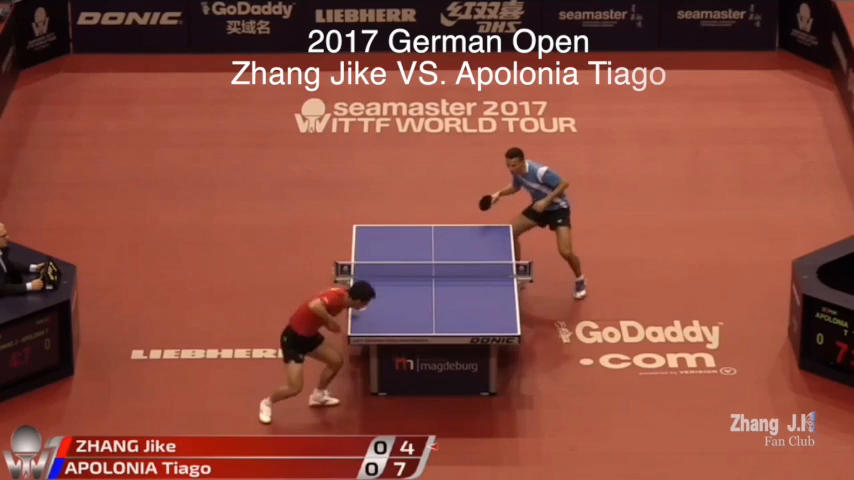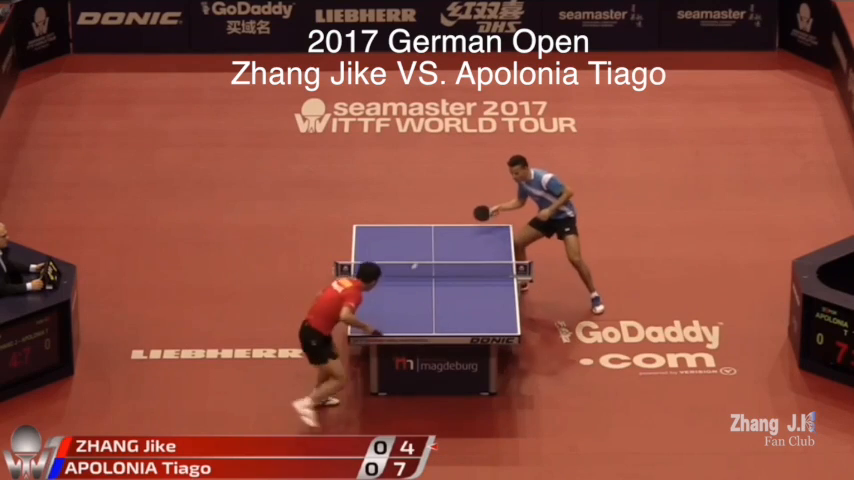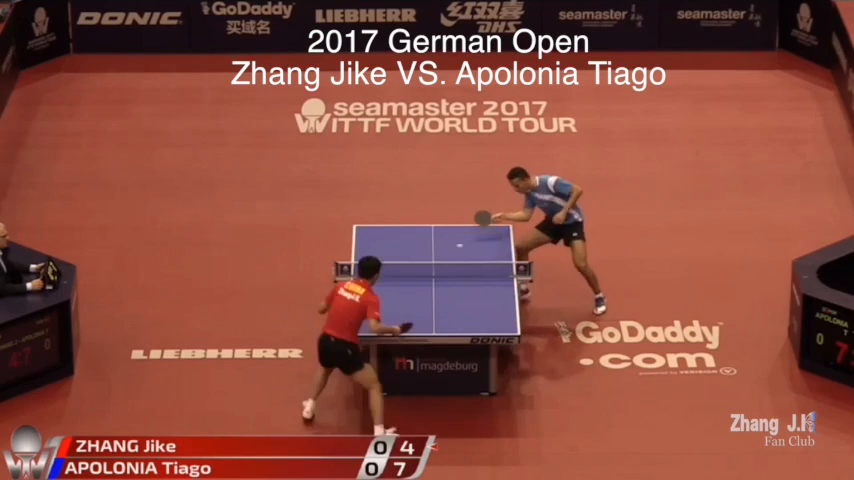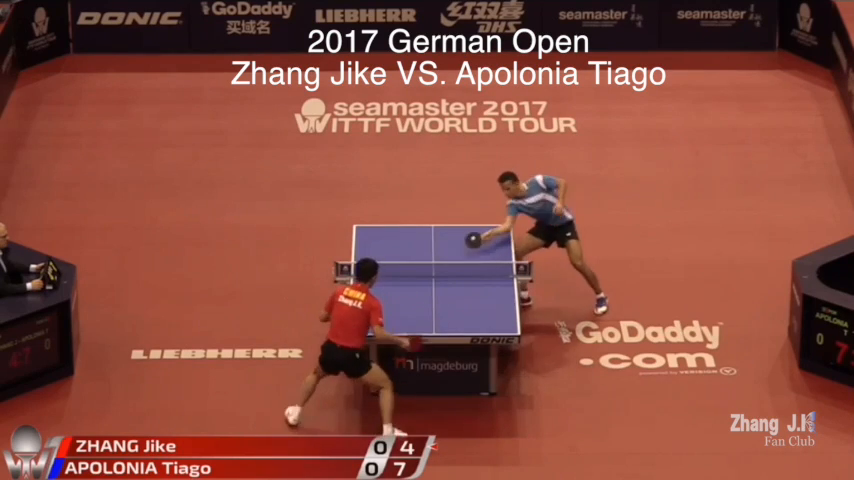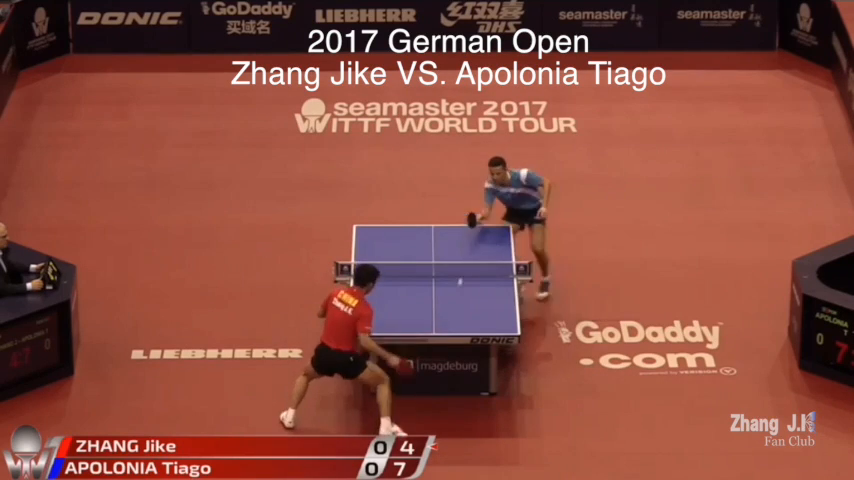
dt=0.2s
person 1, frame 1
left shoulder: (341, 294)
right shoulder: (336, 298)
right elbow: (313, 305)
right wrist: (333, 323)
left hip: (309, 334)
right hip: (293, 337)
left knee: (337, 360)
right knee: (295, 387)
left ankle: (318, 395)
right ankle: (267, 403)
person 1, frame 2
left shoulder: (340, 282)
right shoulder: (355, 293)
left elbow: (324, 302)
right elbow: (345, 316)
right wrist: (365, 326)
left hip: (306, 330)
right hip: (316, 337)
left knee: (330, 366)
right knee: (341, 379)
left ankle: (318, 397)
right ankle: (306, 404)
person 1, frame 3
left shoulder: (341, 286)
right shoulder: (371, 298)
left elbow: (321, 309)
right elbow: (375, 327)
right wrist: (394, 330)
left hip: (325, 342)
right hip: (345, 348)
left knee: (326, 369)
right knee: (374, 387)
left ankle: (310, 406)
right ankle: (379, 431)
person 1, frame 4
left shoulder: (339, 293)
right shoulder: (373, 303)
left elbow: (323, 317)
right elbow: (380, 334)
right wrist: (402, 341)
left hip: (331, 350)
right hip: (353, 355)
left knee: (315, 375)
right knee: (386, 386)
left ankle: (295, 413)
right ankle: (388, 431)
person 1, frame 5
left shoulder: (336, 294)
right shoulder: (364, 309)
left elbow: (320, 314)
right elbow: (365, 342)
right wrist: (389, 357)
left hip: (324, 354)
right hip: (347, 359)
left knee: (305, 376)
right knee: (383, 381)
left ankle: (289, 416)
right ankle: (386, 427)
person 2, frame 1
left shoulder: (541, 172)
right shoulder: (517, 172)
left elbow: (563, 184)
right elbow: (515, 187)
left wrist: (545, 201)
right wrist: (499, 193)
left hip: (558, 209)
right hip: (538, 207)
left knee: (565, 251)
right knee: (511, 233)
left ankle: (580, 279)
person 2, frame 2
left shoulder: (545, 179)
right shoulder: (523, 182)
left elbow: (569, 192)
right elbow: (518, 202)
left wrist: (551, 210)
right wrist: (500, 207)
left hip: (565, 217)
right hip: (546, 217)
left knee: (575, 259)
right knee: (516, 243)
left ankle: (595, 296)
right ankle: (521, 281)
person 2, frame 3
left shoulder: (550, 182)
right shoulder: (529, 192)
left elbow: (578, 190)
right elbow: (526, 215)
left wrist: (564, 212)
right wrist: (503, 216)
left hip: (572, 222)
right hip: (553, 222)
left knee: (581, 264)
right knee: (520, 247)
left ankle: (599, 297)
right ankle: (522, 288)
person 2, frame 4
left shoulder: (538, 182)
right shoulder: (513, 203)
left elbow: (561, 183)
right elbow: (507, 225)
left wrist: (560, 203)
right wrist: (490, 234)
left hip: (564, 223)
right hip: (544, 226)
left knee: (578, 263)
right knee: (515, 253)
left ankle: (601, 298)
right ankle: (524, 295)
person 2, frame 5
left shoulder: (523, 175)
right shoulder: (491, 186)
left elbow: (546, 183)
right elbow: (487, 210)
left wrist: (544, 206)
right wrist: (480, 216)
left hip: (534, 208)
right hip: (515, 210)
left knee: (538, 249)
left ankle: (545, 280)
